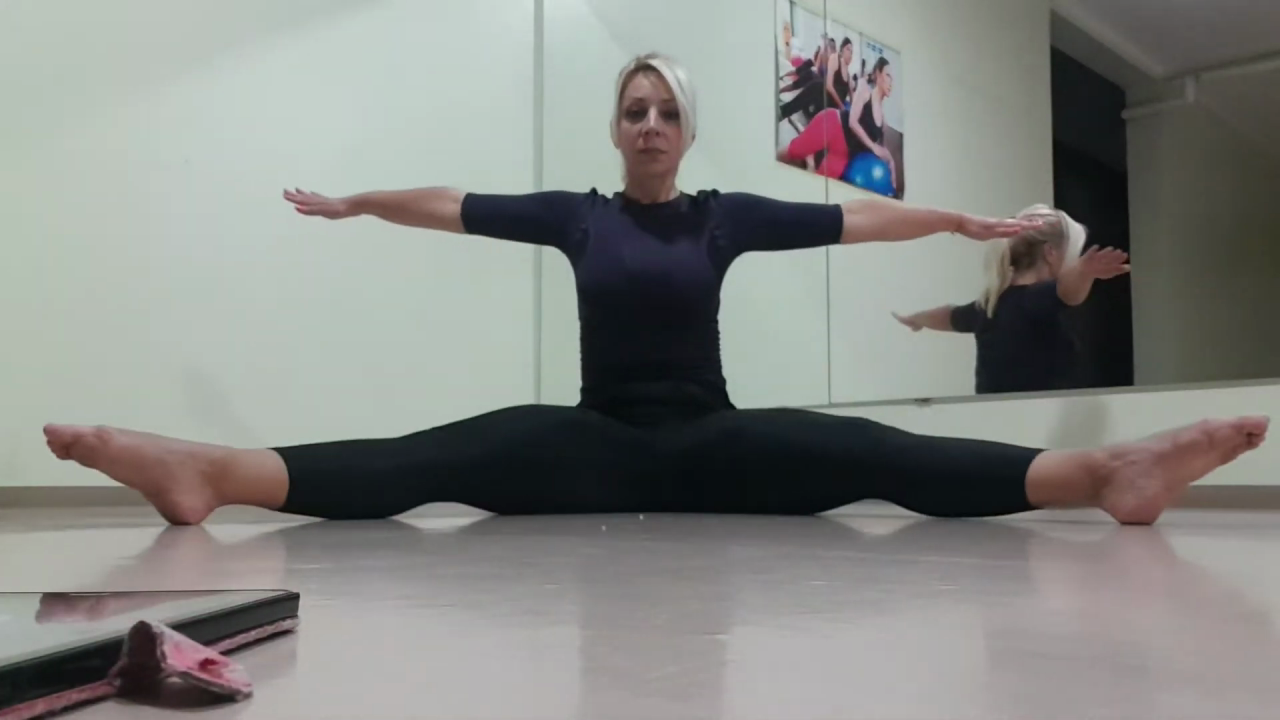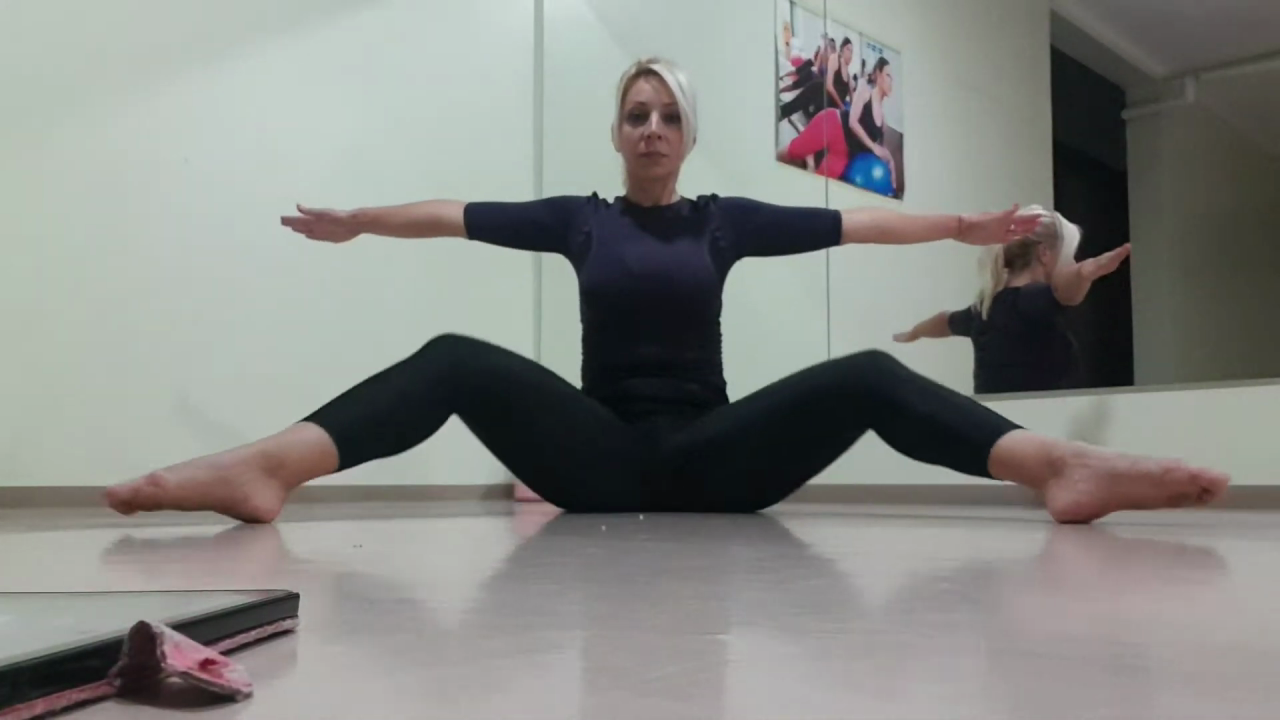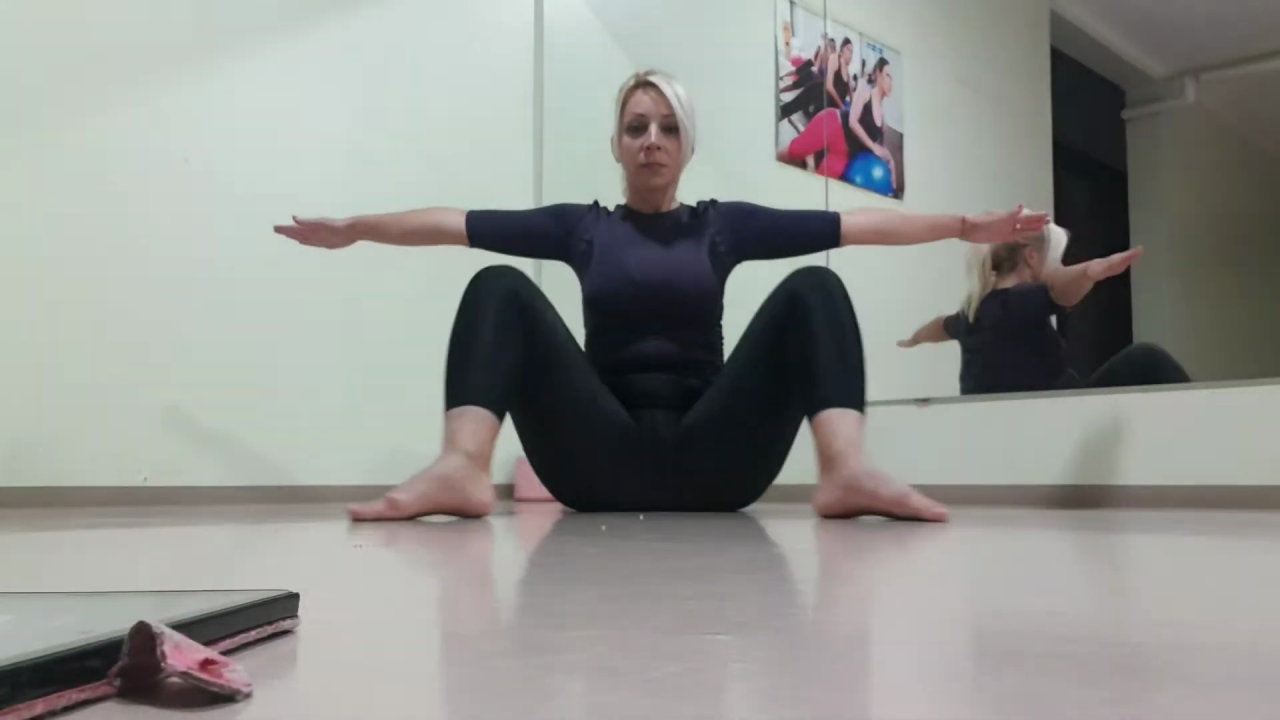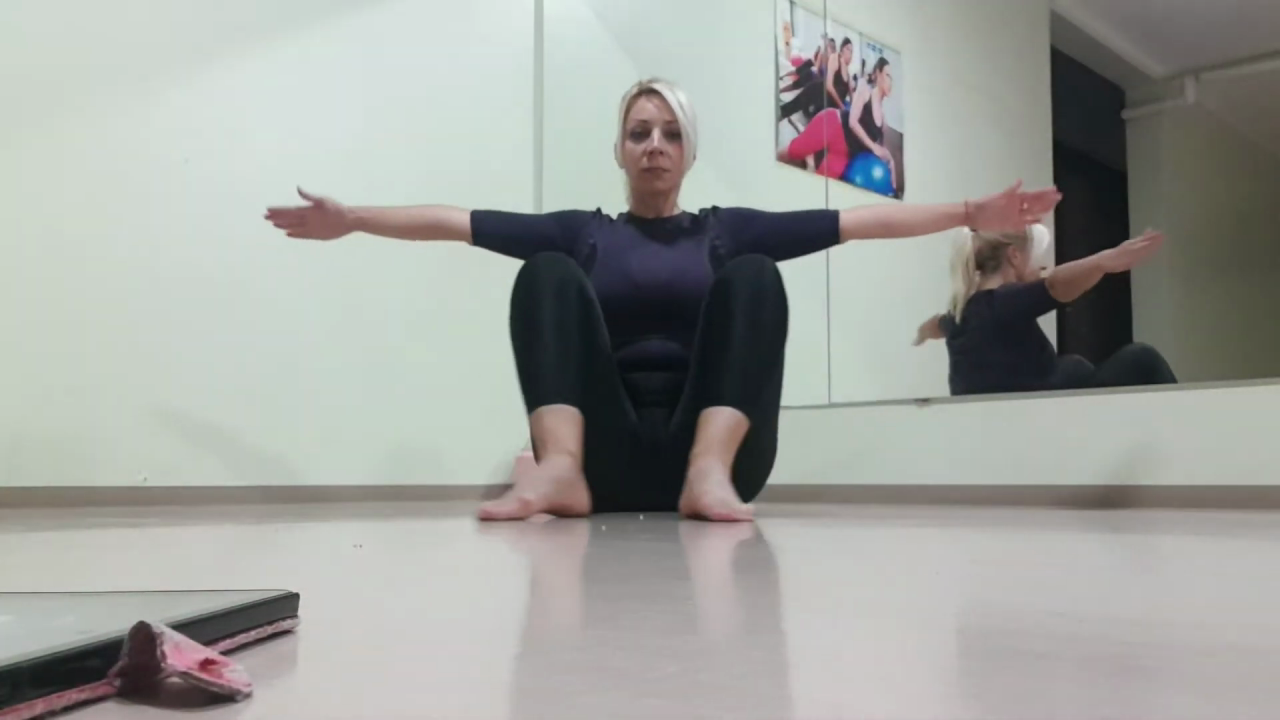
dt=0.5s
person 1, frame 1
left shoulder: (724, 216)
right shoulder: (575, 214)
left elbow: (856, 218)
right elbow: (450, 205)
left wrist: (968, 221)
right wrist: (350, 202)
left hip: (706, 445)
right hip: (602, 446)
left knee: (870, 454)
right knee: (448, 455)
left ankle: (1105, 475)
right ankle: (209, 475)
person 1, frame 2
left shoulder: (724, 219)
right shoulder: (579, 218)
left elbow: (855, 223)
right elbow: (452, 215)
left wrist: (964, 224)
right wrist: (354, 218)
left hip: (711, 458)
right hip: (599, 458)
left knee: (868, 375)
right knee: (457, 359)
left ankle: (1067, 469)
right ankle: (258, 469)
person 1, frame 3
left shoulder: (724, 224)
right shoulder: (581, 226)
left elbow: (857, 224)
right elbow: (453, 224)
left wrist: (966, 226)
right wrist: (352, 228)
left hip: (709, 462)
right hip: (604, 462)
left knee: (813, 288)
right knee: (500, 287)
left ankle: (849, 469)
right ankle: (460, 467)
person 1, frame 4
left shoulder: (725, 230)
right shoulder: (585, 232)
left elbow: (859, 221)
right elbow: (455, 222)
left wrist: (973, 212)
right wrist: (349, 218)
left hip: (709, 440)
right hip: (607, 447)
left knee: (753, 275)
right knee: (548, 273)
left ankle: (710, 472)
right ankle: (562, 470)
person 2, frame 1
left shoulder: (992, 304)
right shoulder: (1037, 300)
left elbow: (949, 315)
right elbow: (1067, 289)
left wrist: (914, 319)
right wrist: (1084, 270)
person 2, frame 2
left shoulder: (987, 307)
right shoulder: (1030, 301)
left elbow: (946, 321)
right elbow: (1064, 289)
left wrist: (912, 334)
right wrist: (1087, 271)
person 2, frame 3
left shoulder: (977, 310)
right shoulder: (1020, 302)
left elbow: (942, 326)
right elbow: (1059, 288)
left wrist: (914, 339)
right wrist: (1093, 270)
person 2, frame 4
left shoulder: (966, 310)
right shoulder: (1002, 304)
left elbow: (940, 324)
right elbow: (1055, 286)
left wrist: (925, 332)
right wrist: (1105, 261)
